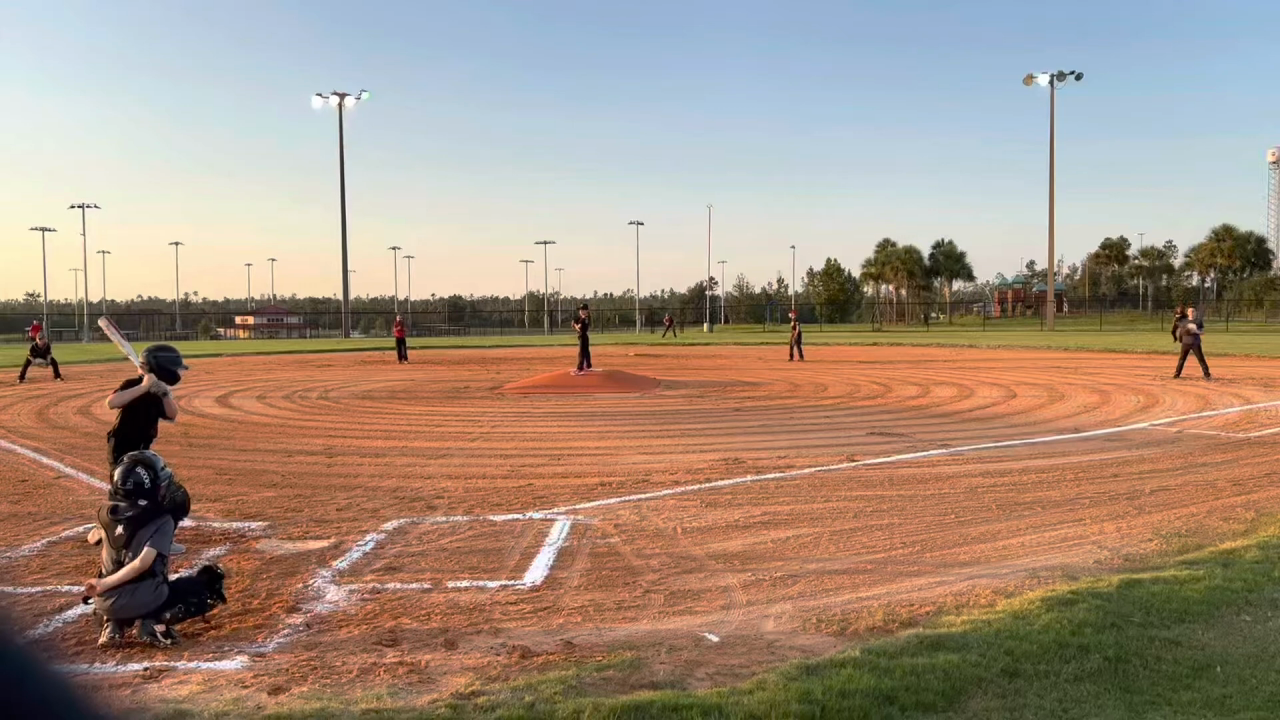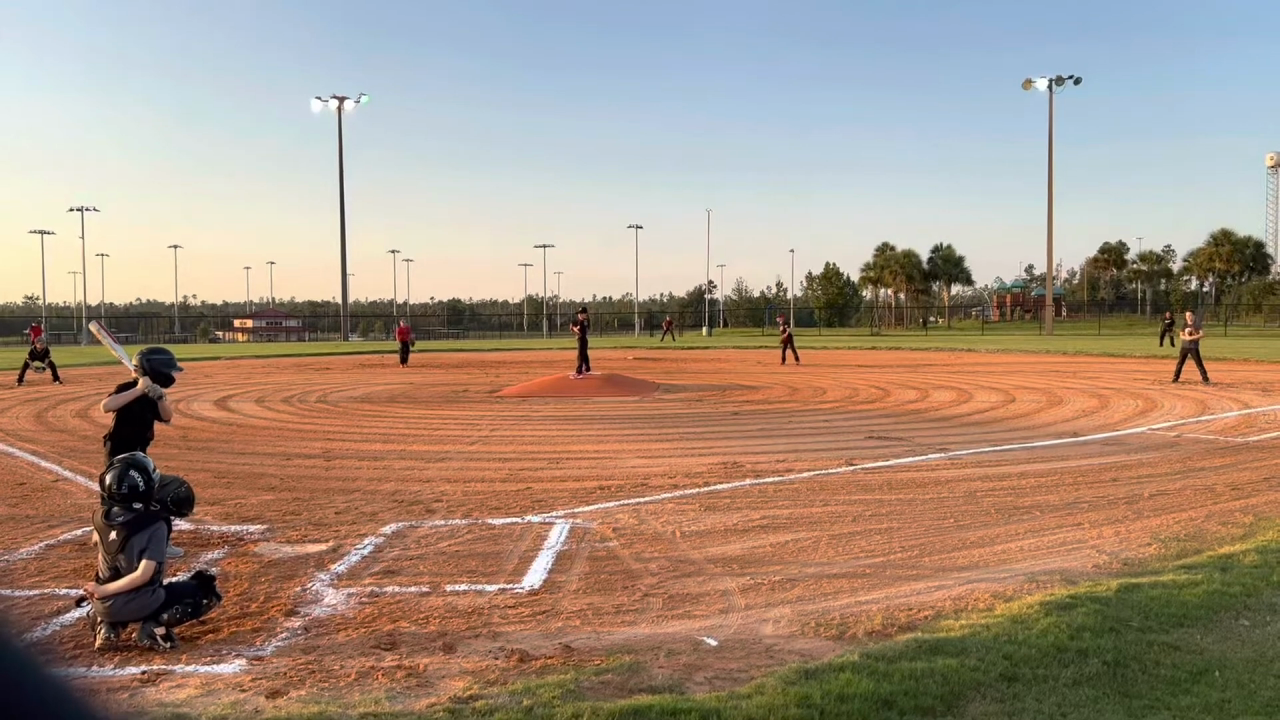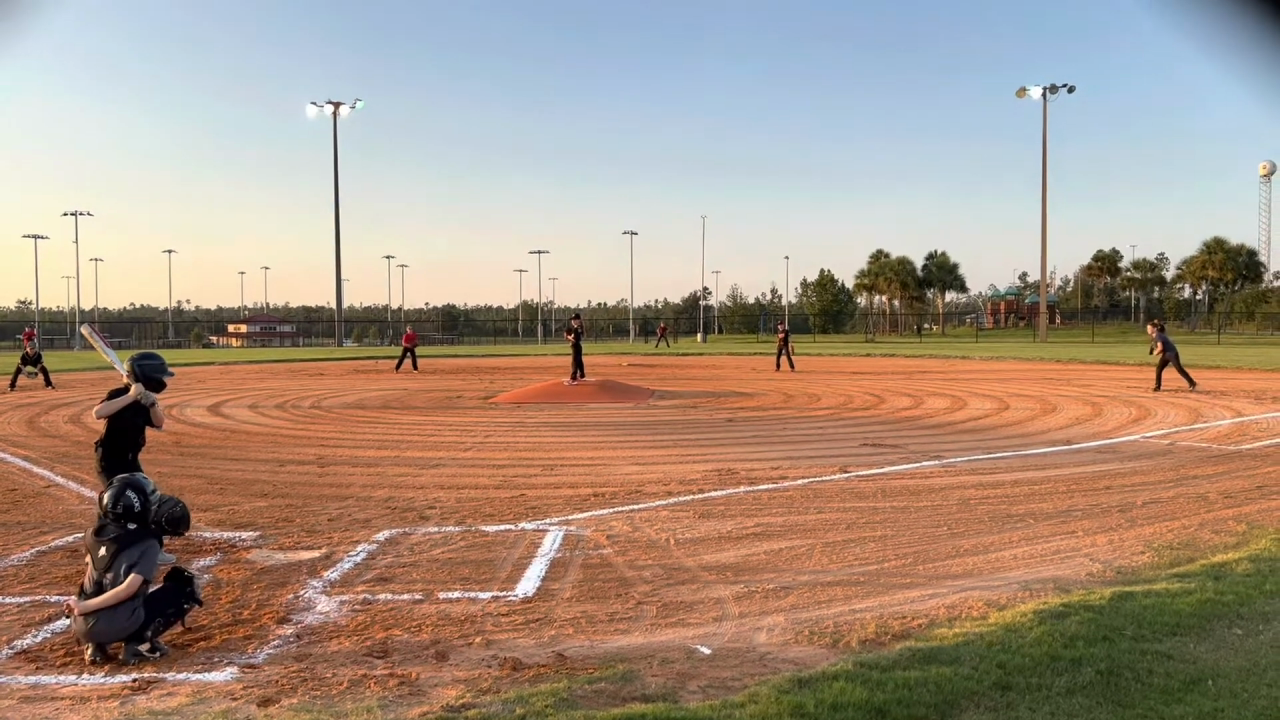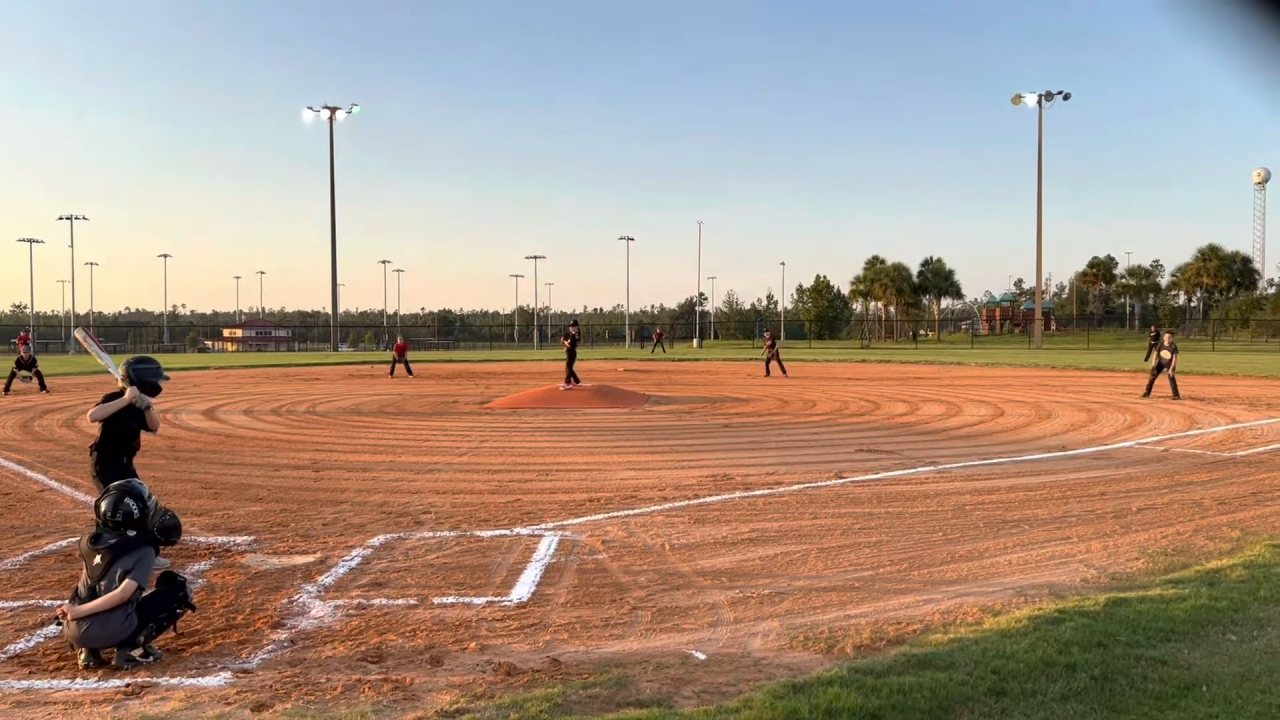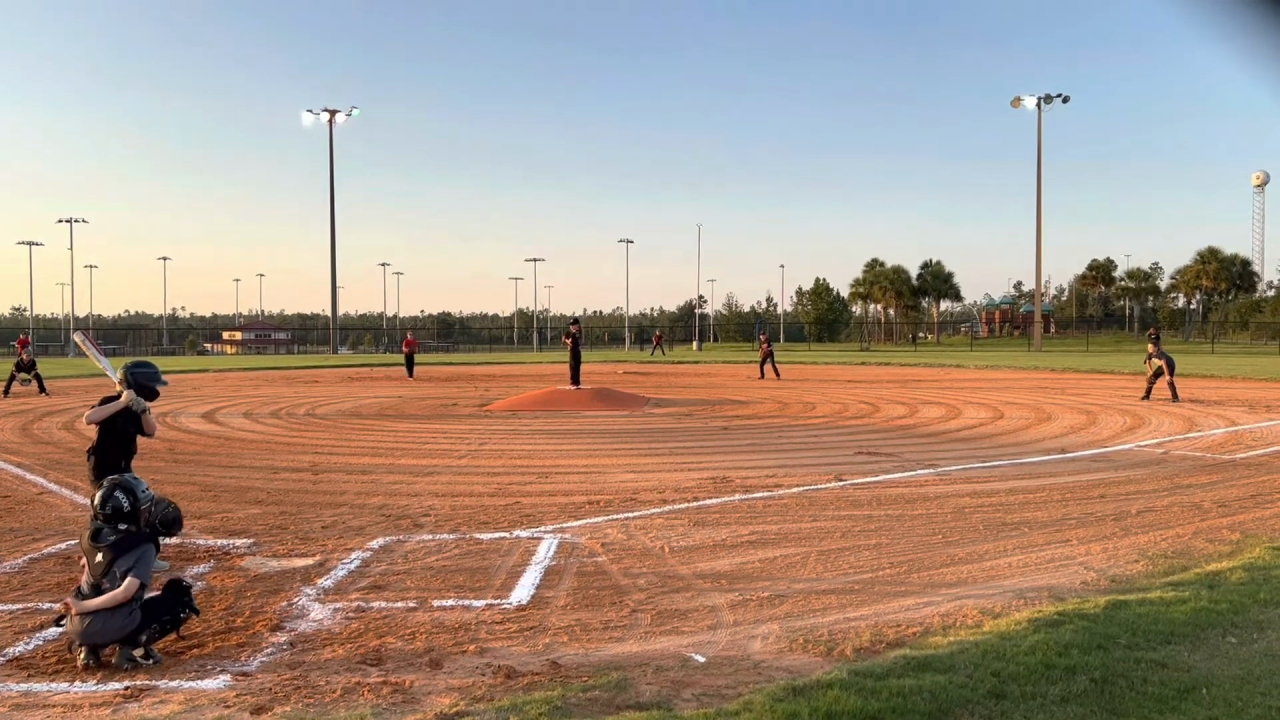
dt=1s
person 1, frame 1
left shoulder: (157, 390)
right shoulder: (134, 385)
left elbow: (171, 416)
right elbow: (111, 402)
left wrist: (165, 394)
right wrist: (144, 387)
left hip: (140, 449)
right hip: (123, 450)
person 1, frame 2
left shoulder: (154, 392)
right shoulder: (128, 389)
left elbow: (167, 418)
right elbow: (105, 406)
left wrist: (160, 398)
right wrist: (138, 390)
left hip: (137, 452)
right hip: (120, 453)
person 1, frame 3
left shoulder: (146, 398)
right shoulder: (120, 395)
left elbow: (159, 424)
right elbow: (98, 413)
left wrist: (152, 404)
right wrist: (131, 397)
left hip: (129, 460)
right hip: (110, 460)
left knee: (150, 500)
person 1, frame 4
left shoulder: (139, 402)
right shoulder: (114, 399)
left elbow: (154, 427)
right elbow: (92, 416)
left wrist: (147, 406)
right wrist: (126, 400)
left hip: (125, 463)
right hip: (105, 464)
person 1, frame 5
left shoulder: (139, 405)
right shoulder: (110, 404)
left elbow: (150, 431)
right elbow: (88, 418)
left wrist: (143, 410)
right wrist: (122, 403)
left hip: (123, 467)
right hip: (103, 469)
person 2, frame 1
left shoulder: (107, 513)
right shoulder: (162, 520)
left elbow: (92, 538)
right elbow: (142, 563)
right wrist: (104, 584)
left hip: (108, 602)
right hip: (146, 602)
right knee: (212, 584)
left ankle: (114, 624)
right ankle: (158, 622)
person 2, frame 2
left shoulder: (101, 517)
right shoulder: (155, 525)
right elbow: (143, 575)
right wrist: (103, 590)
left hip: (104, 606)
right hip: (141, 606)
right knee: (207, 589)
left ankle: (109, 626)
right ankle: (156, 627)
person 2, frame 3
left shoulder: (95, 533)
right shoulder: (147, 544)
right elbow: (128, 589)
right wrist: (84, 606)
left hip: (82, 626)
right hip: (119, 627)
right knee: (186, 588)
left ankle: (96, 645)
right ankle: (141, 643)
person 2, frame 4
left shoulder: (91, 541)
right shoulder: (143, 551)
right elbow: (121, 595)
right wrist: (77, 611)
left hip: (74, 632)
right hip: (110, 633)
right knee: (178, 590)
left ankle: (89, 650)
right ankle: (132, 649)
person 2, frame 5
left shoulder: (90, 535)
right shoulder: (143, 547)
right elbow: (125, 593)
right wrist: (83, 606)
left hip: (77, 627)
right hip: (113, 628)
right knee: (181, 596)
left ankle: (87, 648)
right ankle: (133, 649)
